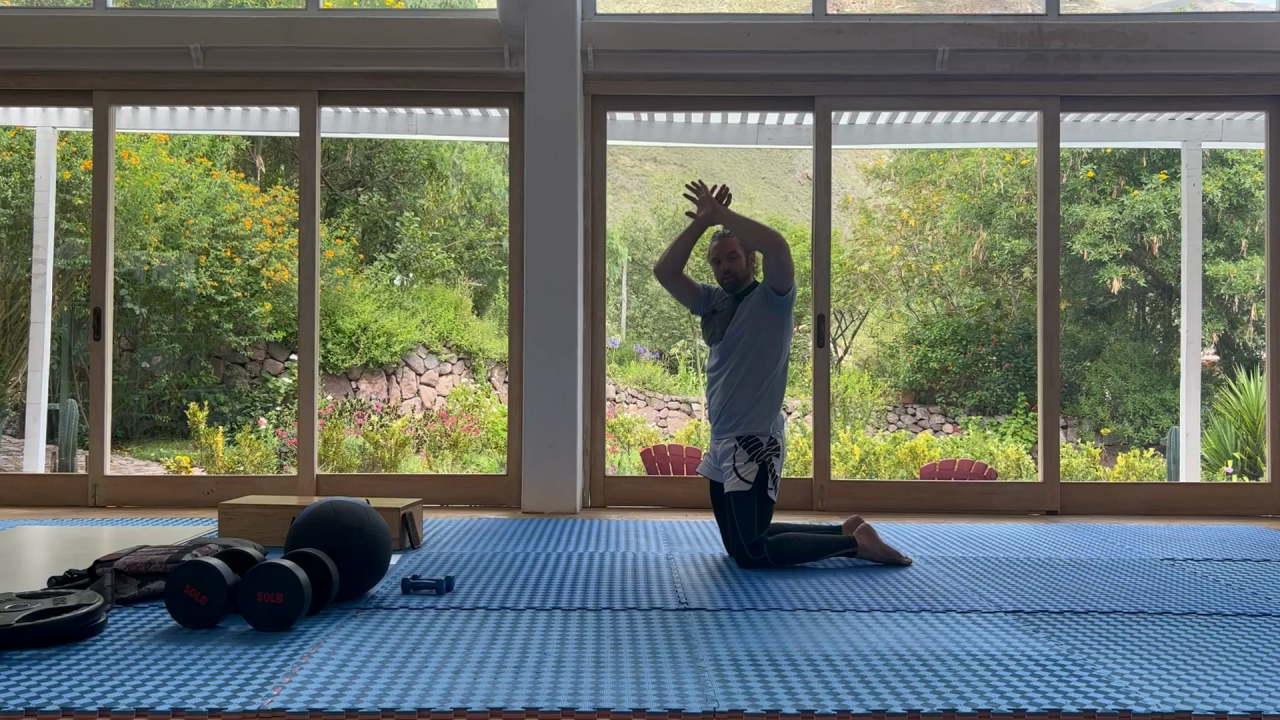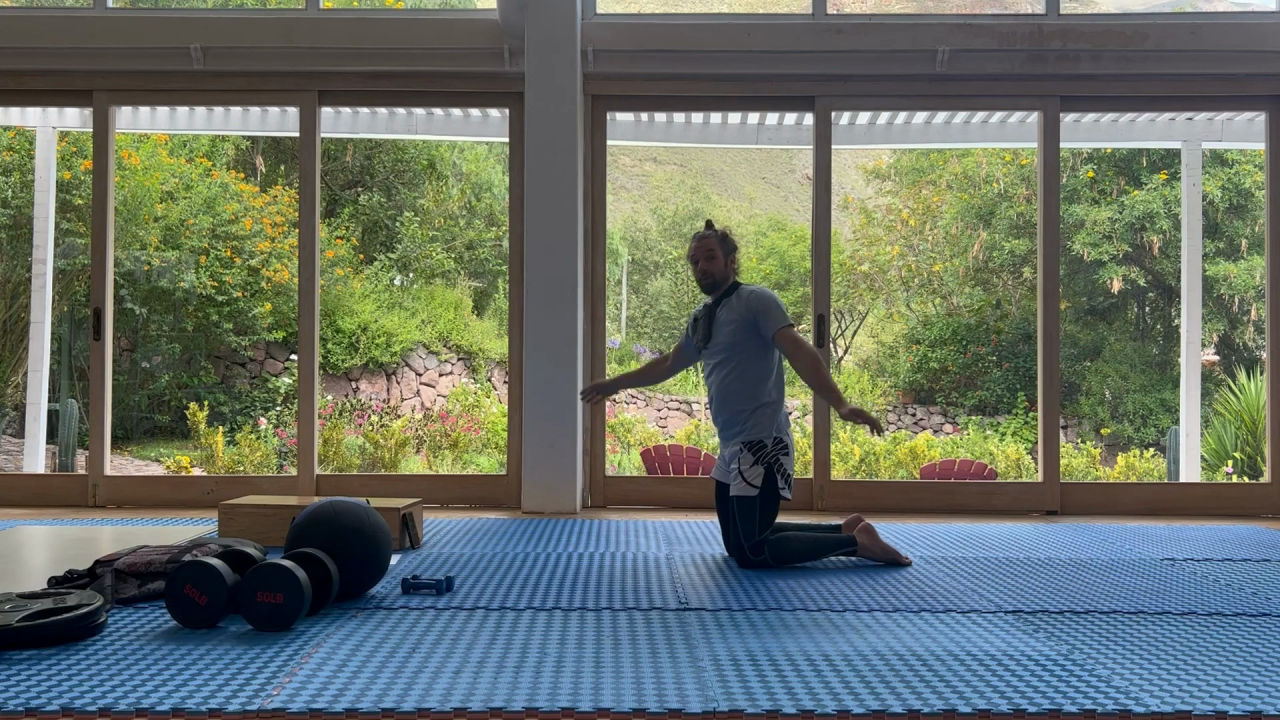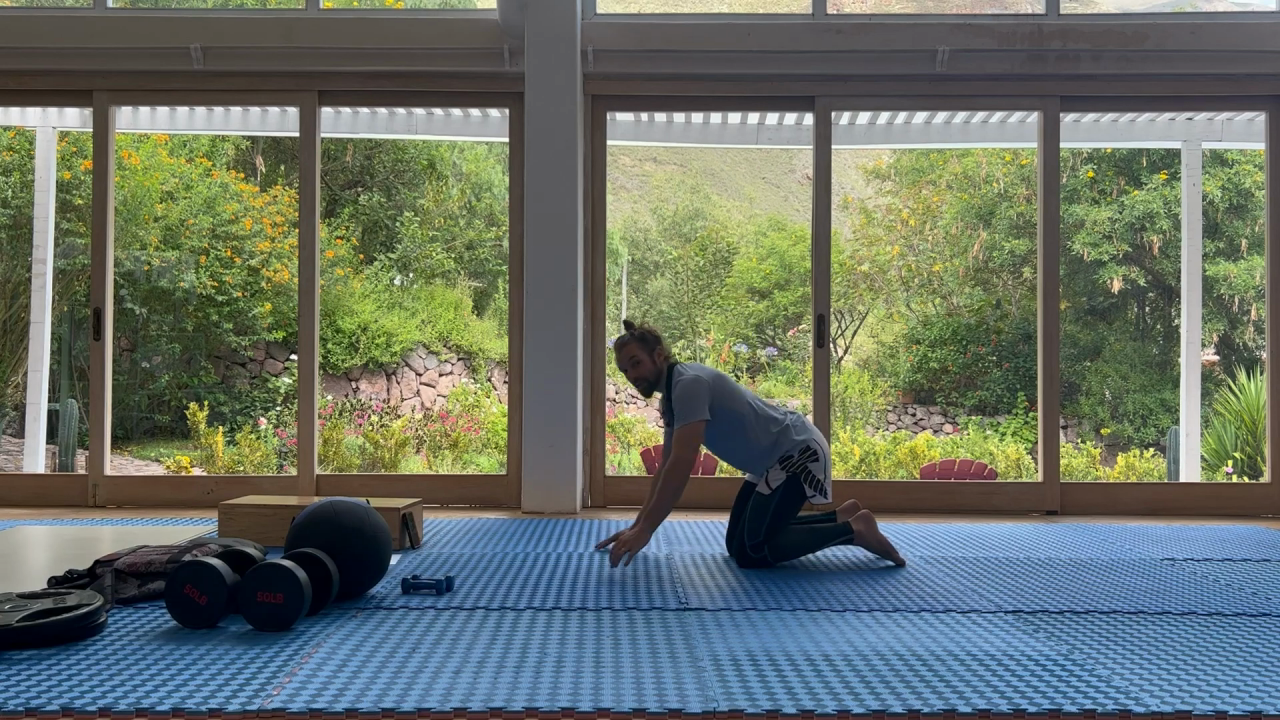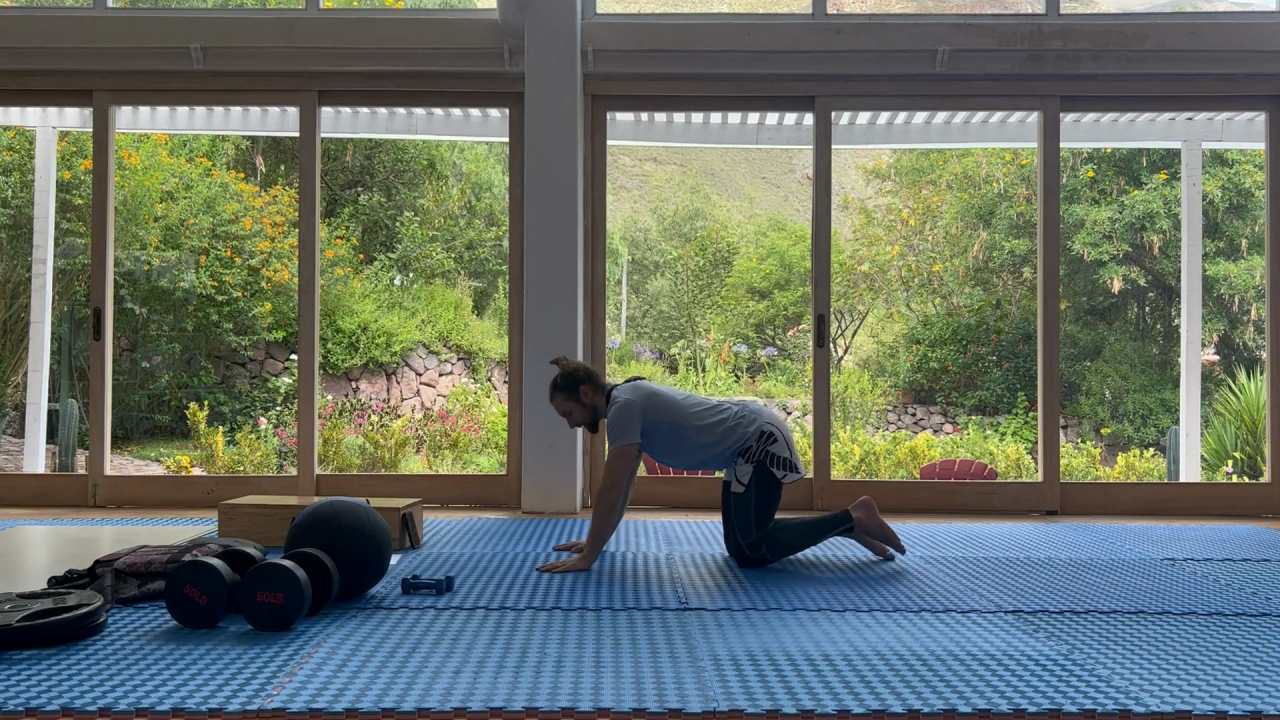
dt=0.7s
person 1, frame 1
left shoulder: (772, 298)
right shoulder: (712, 302)
left elbow: (777, 248)
right elbow: (665, 272)
left wrist: (723, 216)
right wrist: (700, 224)
left hip: (753, 445)
right hip: (722, 447)
left knee: (750, 552)
right knee: (741, 546)
left ankle: (855, 543)
right ankle: (845, 531)
person 1, frame 2
left shoulder: (755, 300)
right shoulder: (702, 317)
left elbow: (799, 352)
right elbow: (668, 364)
left wrist: (840, 404)
right wrist: (615, 384)
left hip: (759, 446)
right hip: (733, 449)
left knee: (751, 552)
right knee: (741, 543)
left ankle: (855, 542)
right ankle: (846, 530)
person 1, frame 3
left shoulder: (688, 385)
right shoulder: (671, 400)
left elbow: (681, 466)
right elbow: (666, 467)
left wrist: (644, 531)
right wrist: (638, 525)
left hip: (797, 456)
right hip: (777, 461)
left knee: (752, 551)
right knee: (739, 545)
left ankle: (853, 530)
right ankle: (841, 517)
person 1, frame 4
left shoulder: (623, 407)
right shoulder: (629, 399)
left elbow: (611, 489)
right elbow: (623, 486)
left wrist: (590, 554)
right wrist: (594, 540)
left hip: (760, 441)
right hip: (750, 442)
left knee: (751, 553)
right knee: (739, 544)
left ankle: (852, 518)
right ankle: (848, 523)
